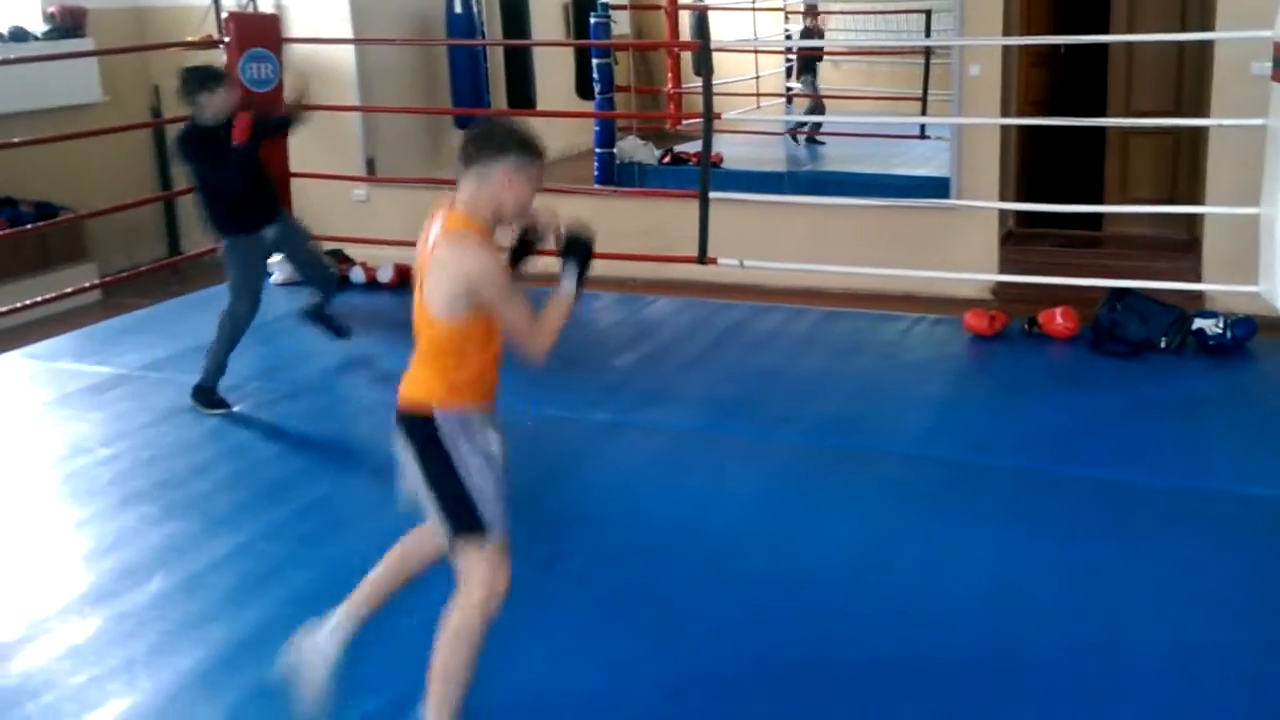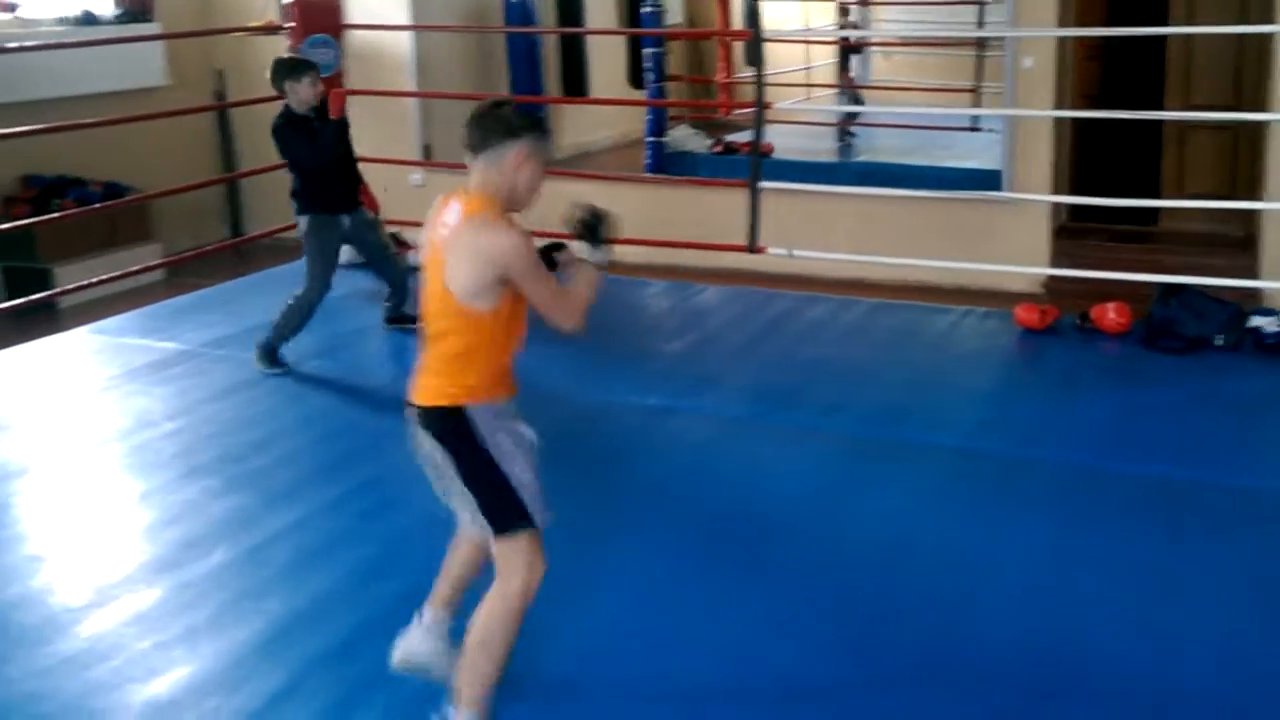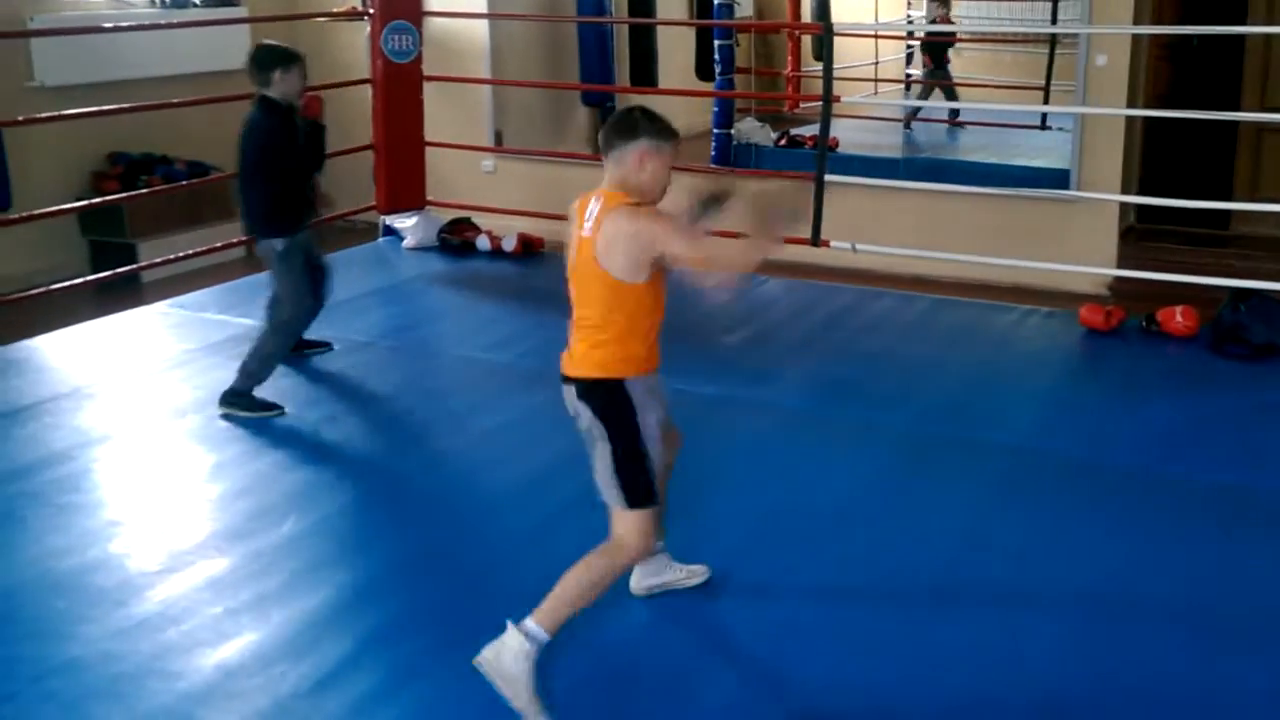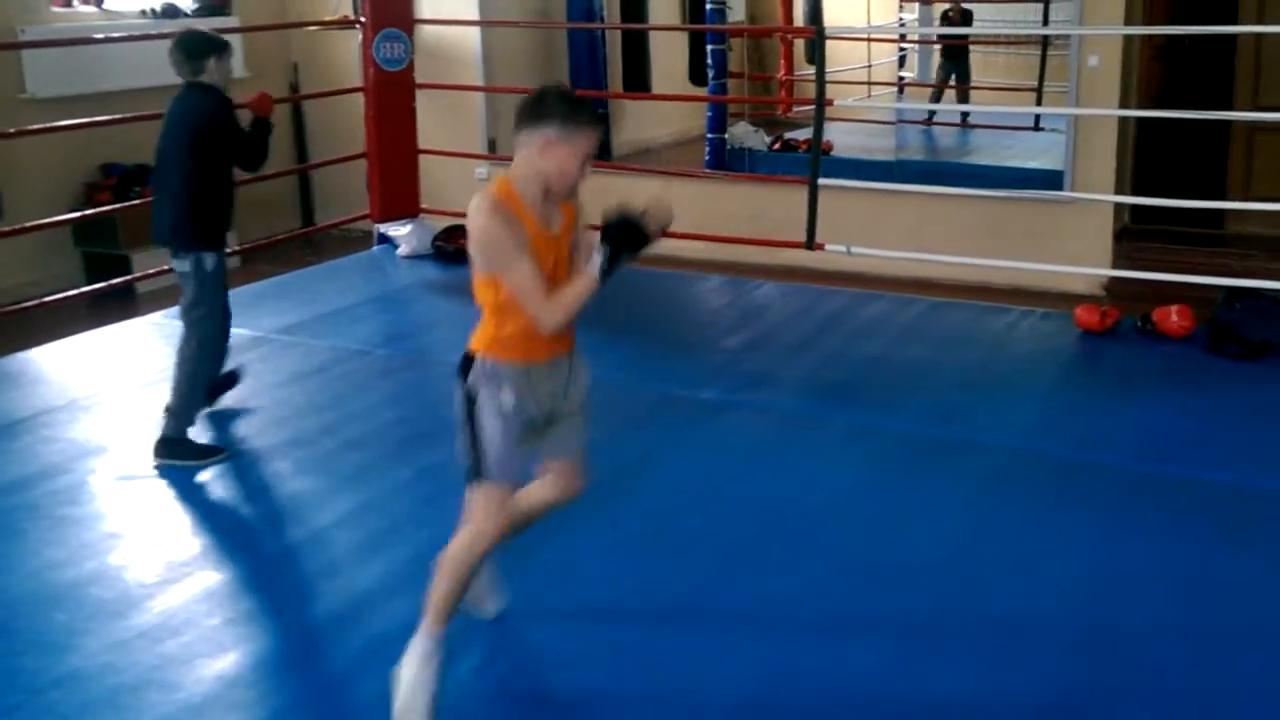
dt=0.7s
person 1, frame 1
left shoulder: (446, 226)
right shoulder: (474, 257)
right elbow: (534, 344)
left wrist: (514, 254)
right wrist: (573, 273)
left hip: (444, 410)
right hip: (446, 420)
left knee: (442, 535)
right knee: (487, 578)
left ankle: (328, 638)
person 1, frame 2
left shoulder: (446, 213)
right shoulder: (501, 240)
right elbow: (567, 317)
left wrist: (533, 265)
right wrist: (589, 250)
left hip: (439, 401)
right hip: (465, 414)
left knee: (507, 529)
right knee: (523, 568)
left ankle: (426, 638)
person 1, frame 3
left shoulder: (596, 207)
right shoulder: (638, 224)
left elbow: (673, 225)
right elbow: (730, 267)
left wrist: (702, 203)
right wrist: (771, 223)
left hip: (599, 375)
right hip: (616, 385)
left knee: (666, 449)
right knee: (630, 537)
left ankle: (649, 568)
right ankle: (515, 649)
person 1, frame 4
left shoulder: (559, 199)
right shoulder: (493, 215)
left elbow: (577, 269)
right elbow: (547, 315)
left wrist: (632, 240)
right wrist: (607, 254)
left hip: (557, 367)
right hip: (501, 373)
left knee: (565, 482)
right knee: (485, 520)
left ankle: (470, 558)
right ankle: (422, 652)
person 2, frame 1
left shoulder: (237, 122)
right shoulder: (189, 142)
left elbow: (274, 127)
right elbow: (231, 182)
left wrist: (295, 113)
right wrist: (239, 143)
left hip: (274, 219)
right hip: (240, 234)
left knee: (323, 274)
right knee: (242, 308)
left ankle: (319, 309)
right ankle: (204, 385)
person 2, frame 2
left shoulder: (325, 113)
right shoulder: (285, 128)
right elbow: (323, 161)
left wrist: (361, 187)
right wrist: (335, 119)
left hip: (350, 209)
right hip: (318, 215)
left knee: (392, 264)
right knee: (316, 287)
left ankle: (395, 312)
right ankle: (272, 344)
person 2, frame 3
left shoulder: (275, 115)
right shoulder: (269, 123)
right elbow: (309, 165)
left wrist: (309, 193)
right wrist: (314, 124)
left hip: (285, 221)
right hip: (275, 228)
left knee: (314, 276)
right knee: (295, 308)
left ankle: (289, 341)
right ankle: (238, 392)
person 2, frame 4
left shoulder: (184, 105)
right shoulder: (213, 107)
right elbow: (251, 158)
right wrist: (262, 118)
left hip: (179, 227)
right hip: (197, 236)
left knee: (213, 317)
right knee: (202, 332)
left ankle: (210, 382)
right ankle: (173, 437)
